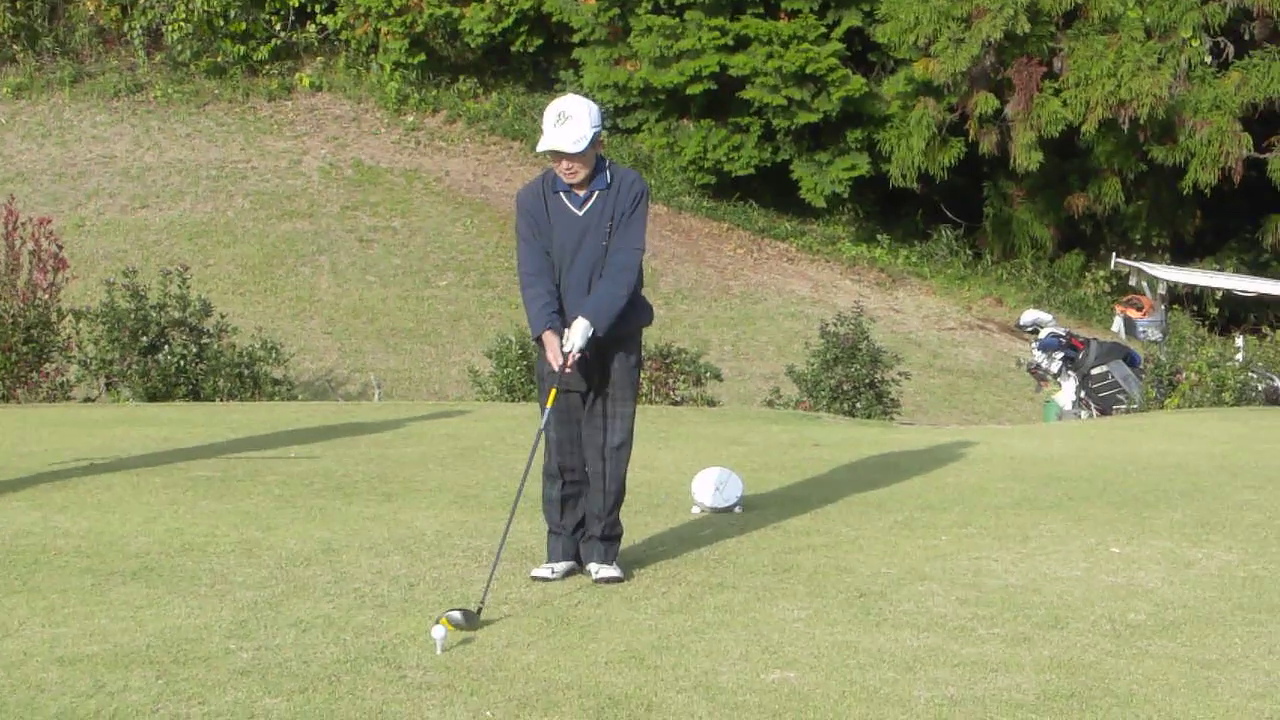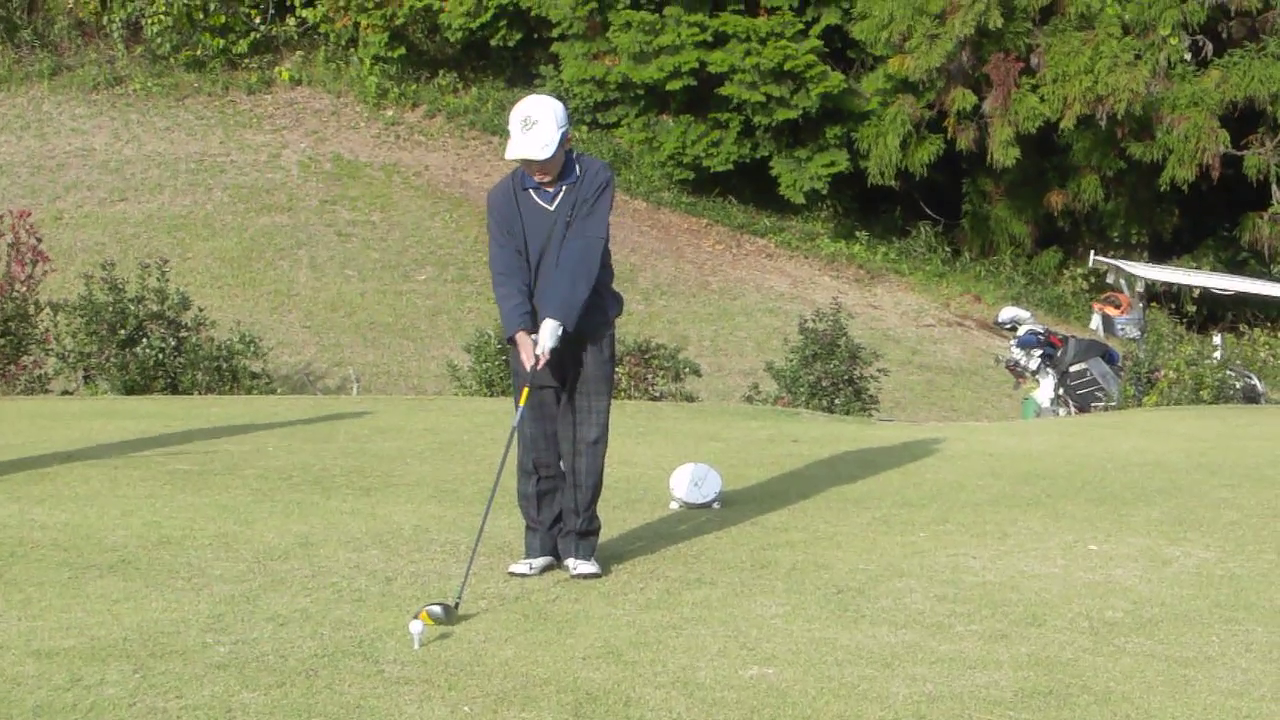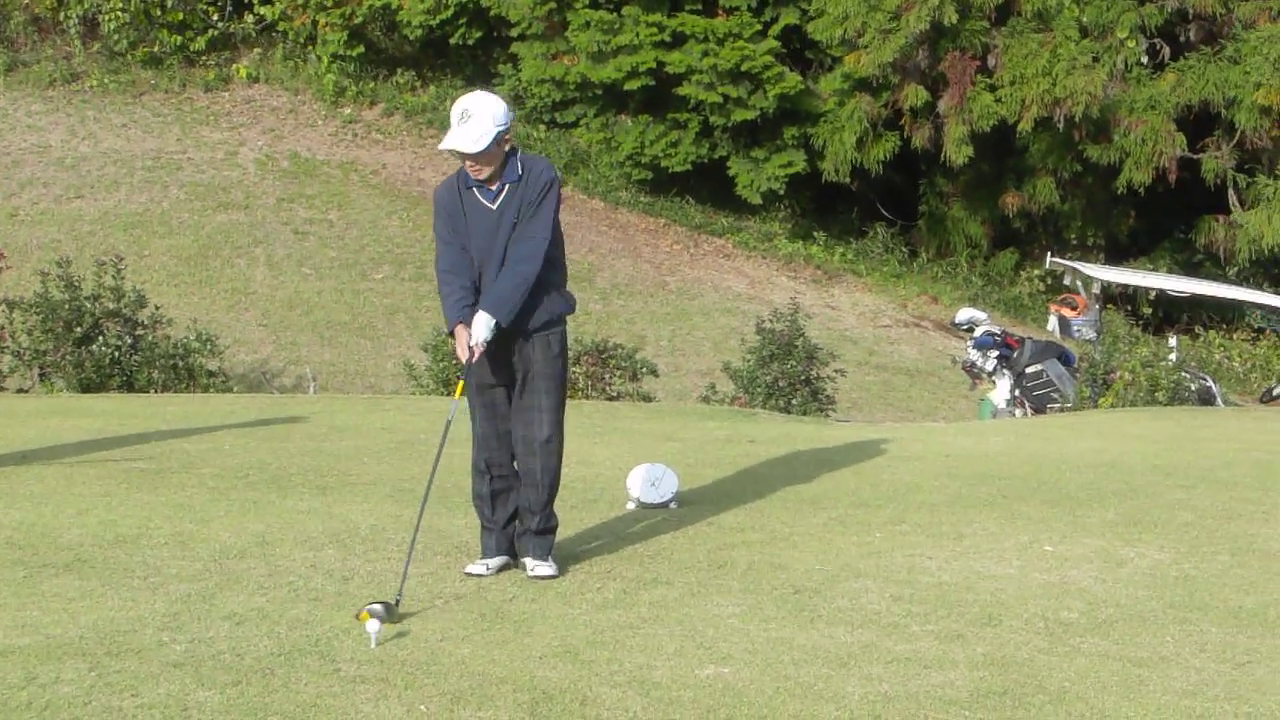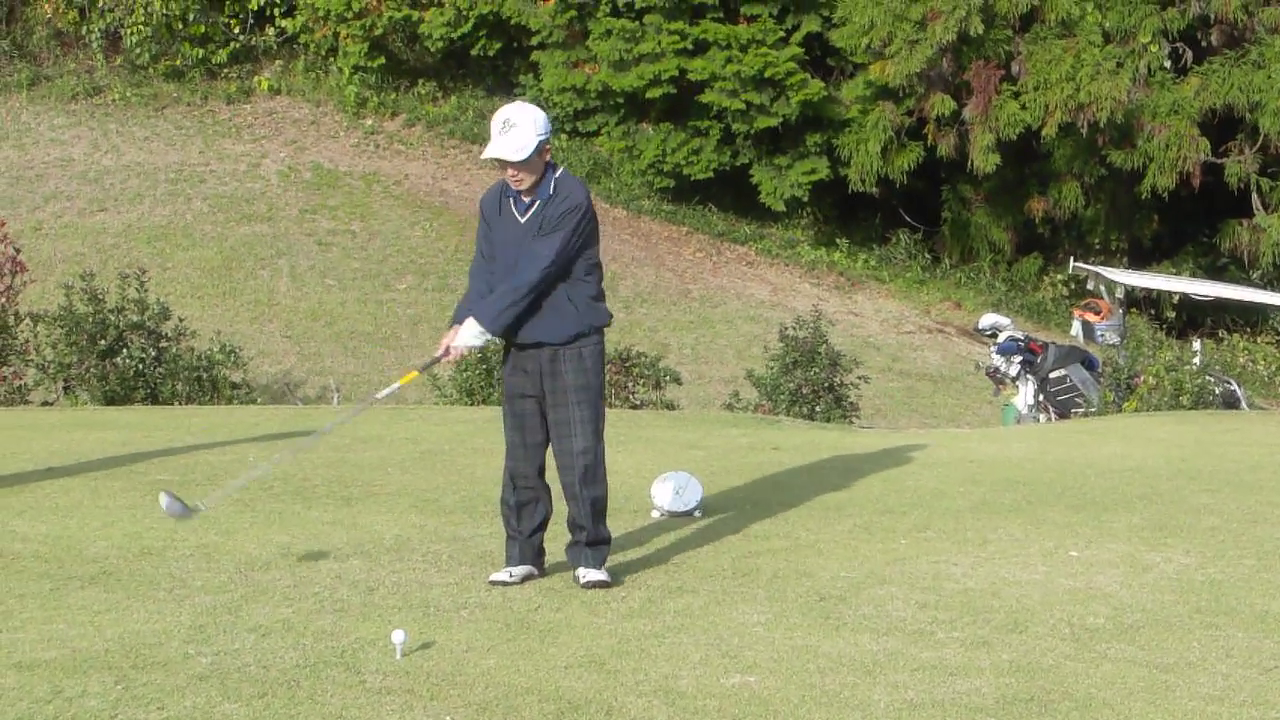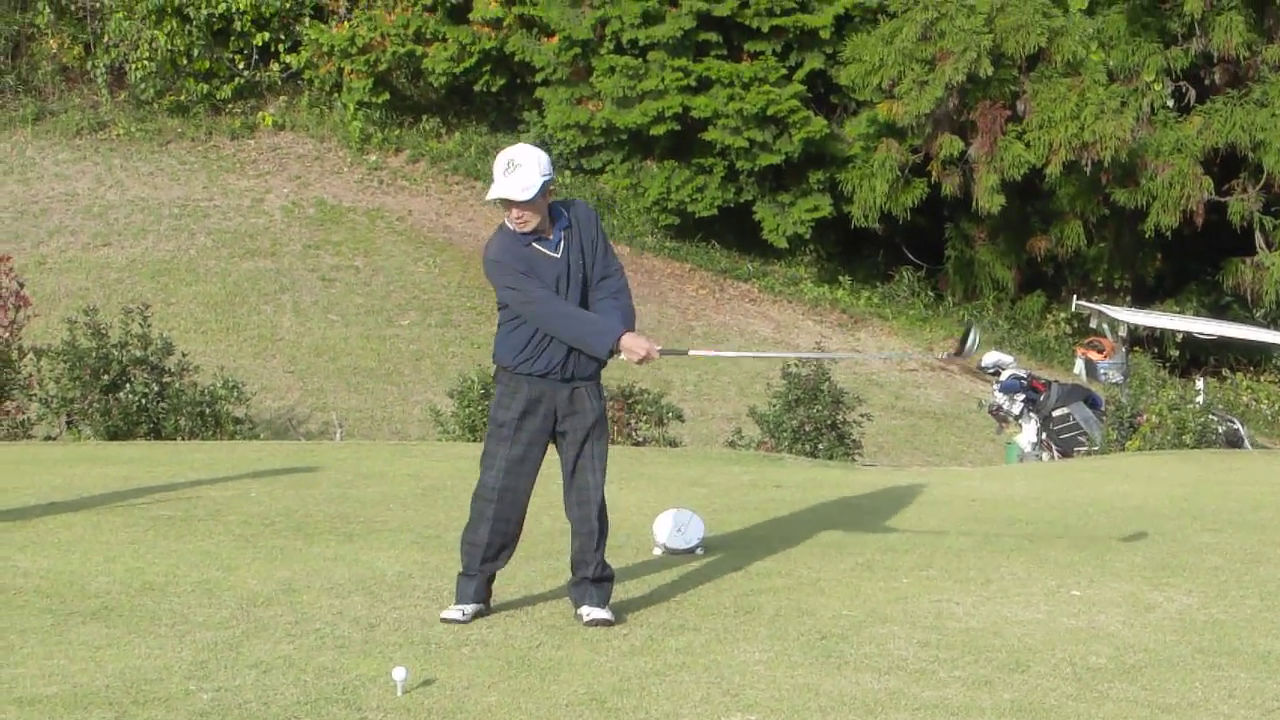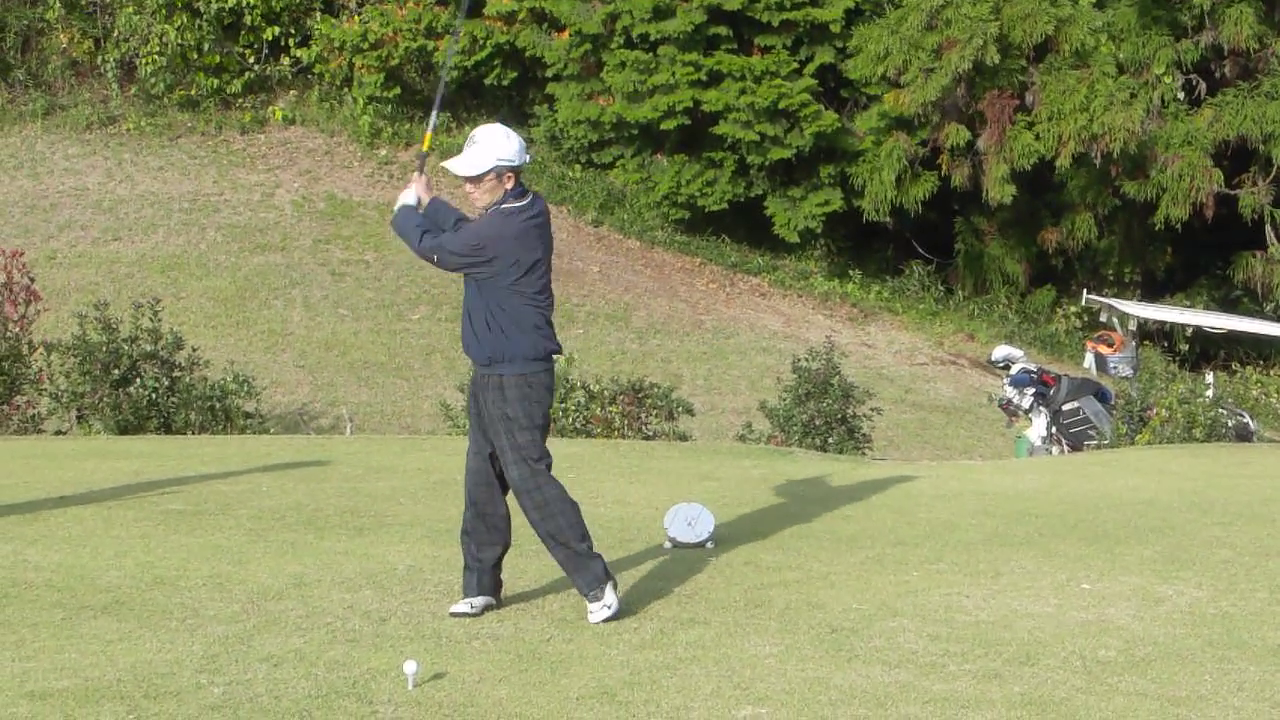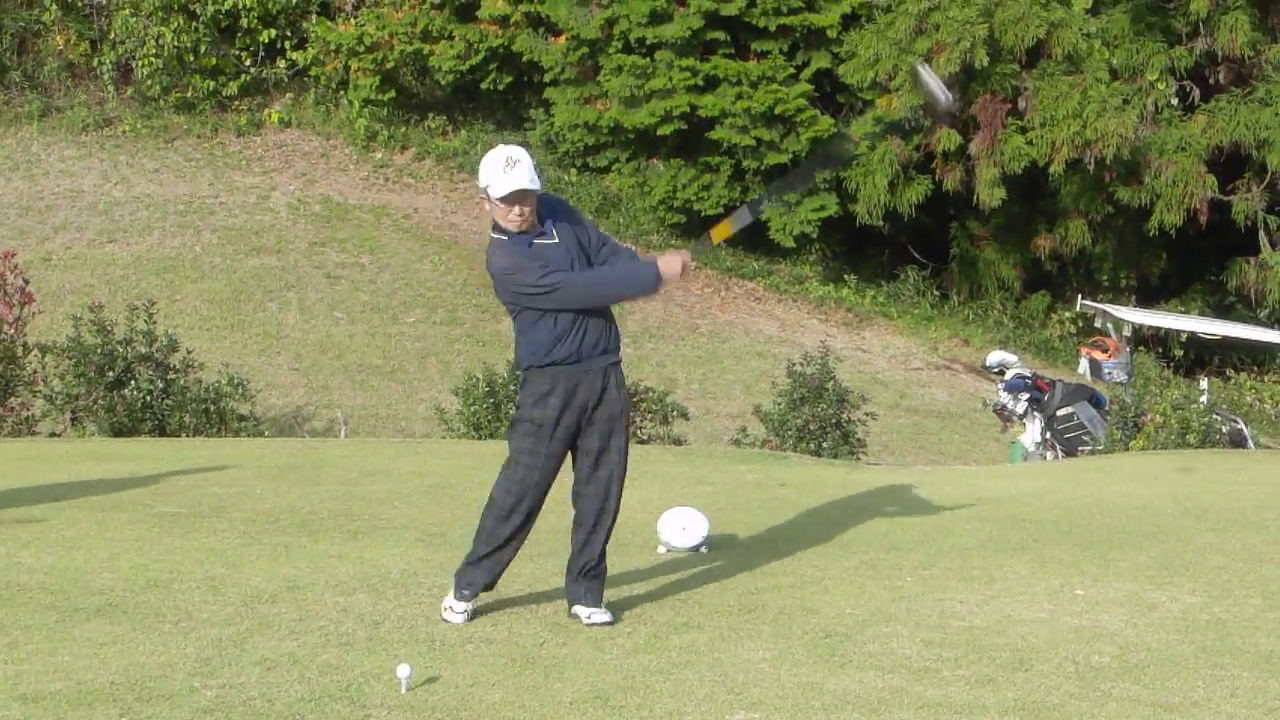
dt=0.7s
person 1, frame 1
left shoulder: (629, 189)
right shoulder: (533, 198)
left elbow: (624, 266)
right elbow: (534, 273)
left wrist: (588, 322)
right wrist: (548, 332)
left hip: (616, 339)
right hip: (558, 341)
left knee: (609, 449)
right knee: (562, 450)
left ankle: (600, 548)
right ankle: (563, 548)
person 1, frame 2
left shoulder: (595, 179)
right shoulder: (504, 196)
left elbow: (581, 256)
right elbow: (507, 271)
left wrist: (555, 322)
right wrist: (521, 331)
left hip: (588, 332)
right hip: (531, 336)
left knee: (585, 443)
right knee: (537, 445)
left ankle: (579, 544)
right ankle: (541, 543)
person 1, frame 3
left shoulder: (540, 179)
right shoulder: (449, 194)
left elbow: (527, 259)
right elbow: (452, 267)
left wrist: (489, 317)
right wrist: (461, 324)
left hip: (539, 329)
right hip: (481, 334)
left knee: (539, 441)
right knee: (491, 445)
left ankle: (536, 544)
right ankle: (497, 543)
person 1, frame 4
left shoulder: (570, 200)
right shoulder: (493, 202)
left elbow: (532, 274)
right elbow: (485, 272)
left wrist: (475, 326)
right wrist: (460, 325)
left hip: (573, 343)
right hip: (519, 346)
left knee: (580, 451)
right knee: (522, 455)
left ankle: (589, 555)
right ankle: (523, 554)
person 1, frame 5
left shoulder: (583, 220)
right shoulder: (500, 253)
left elbow: (609, 287)
right elbow: (552, 312)
left wrist: (619, 332)
right wrist: (617, 339)
left hip: (581, 382)
right hip: (522, 384)
left knee: (588, 491)
right knee: (498, 486)
left ankle: (590, 592)
right ankle: (472, 590)
person 1, frame 6
left shoulder: (502, 230)
right shoulder: (524, 209)
left elbow: (436, 248)
right elbow: (463, 235)
left wrist: (408, 208)
right wrist: (430, 204)
left hip: (515, 375)
right hip: (494, 371)
left knee: (527, 476)
right knee: (482, 480)
left ankle: (595, 581)
right ankle: (481, 584)
person 1, frame 7
left shoulder: (560, 216)
right shoulder: (504, 258)
left elbow: (606, 256)
right elbow: (583, 288)
left wrist: (650, 269)
right wrist: (653, 271)
left hip: (603, 372)
right hip: (550, 381)
left knee: (600, 488)
right knee: (522, 485)
left ankle: (585, 592)
right ankle: (469, 583)
